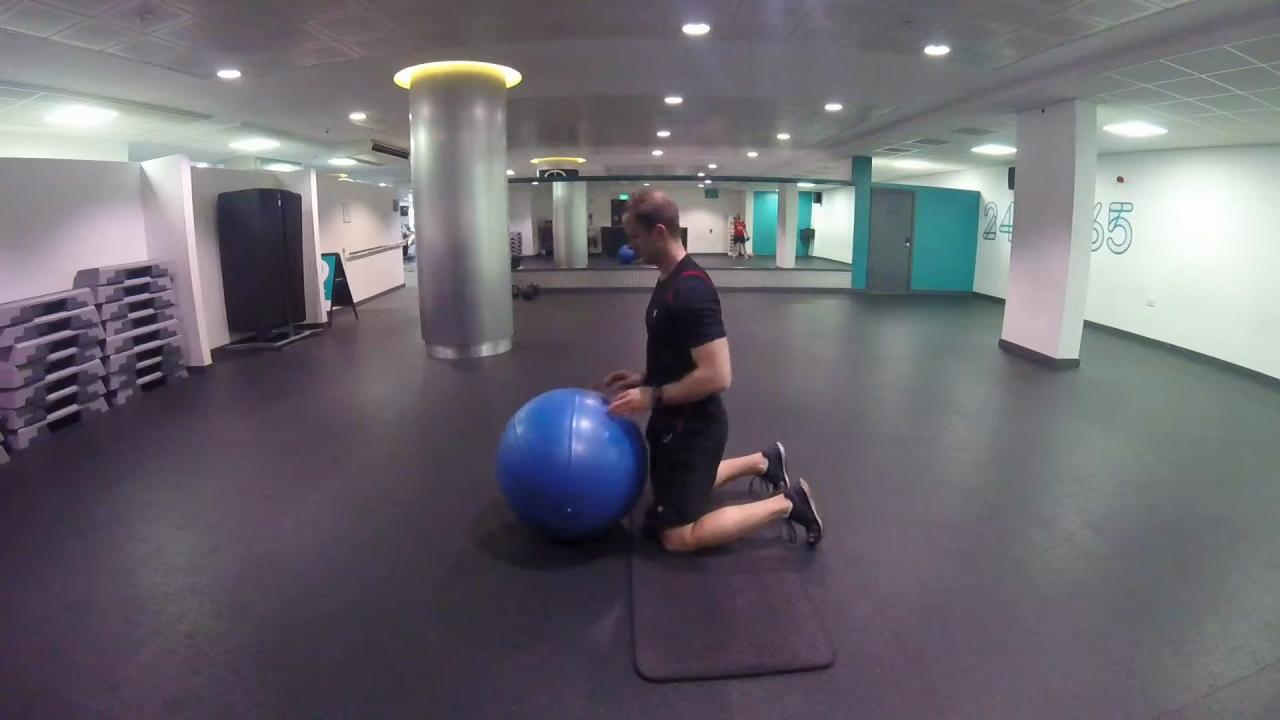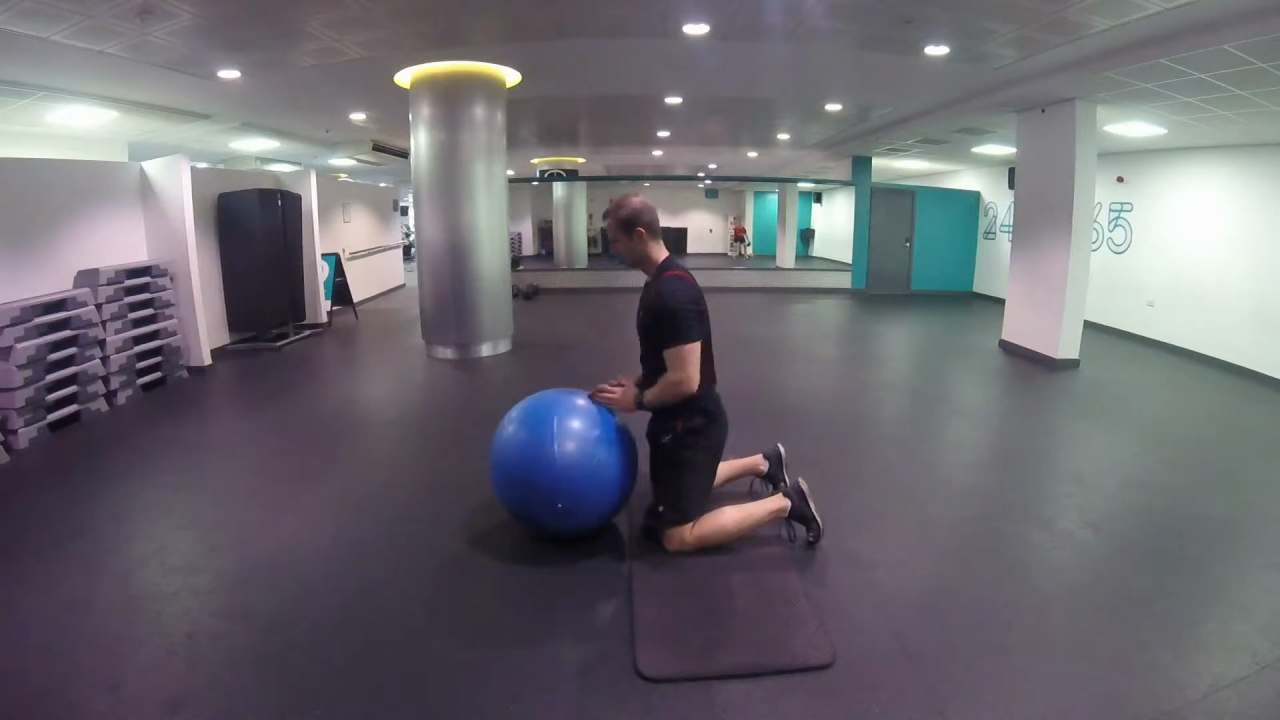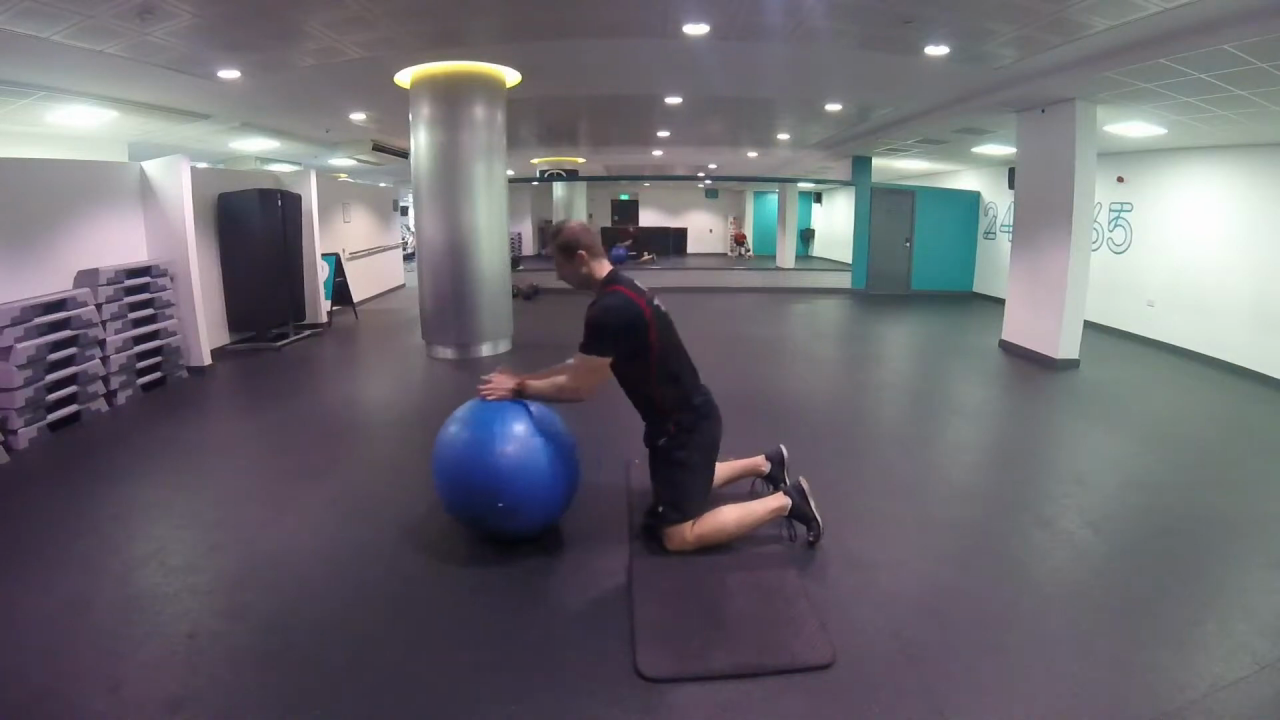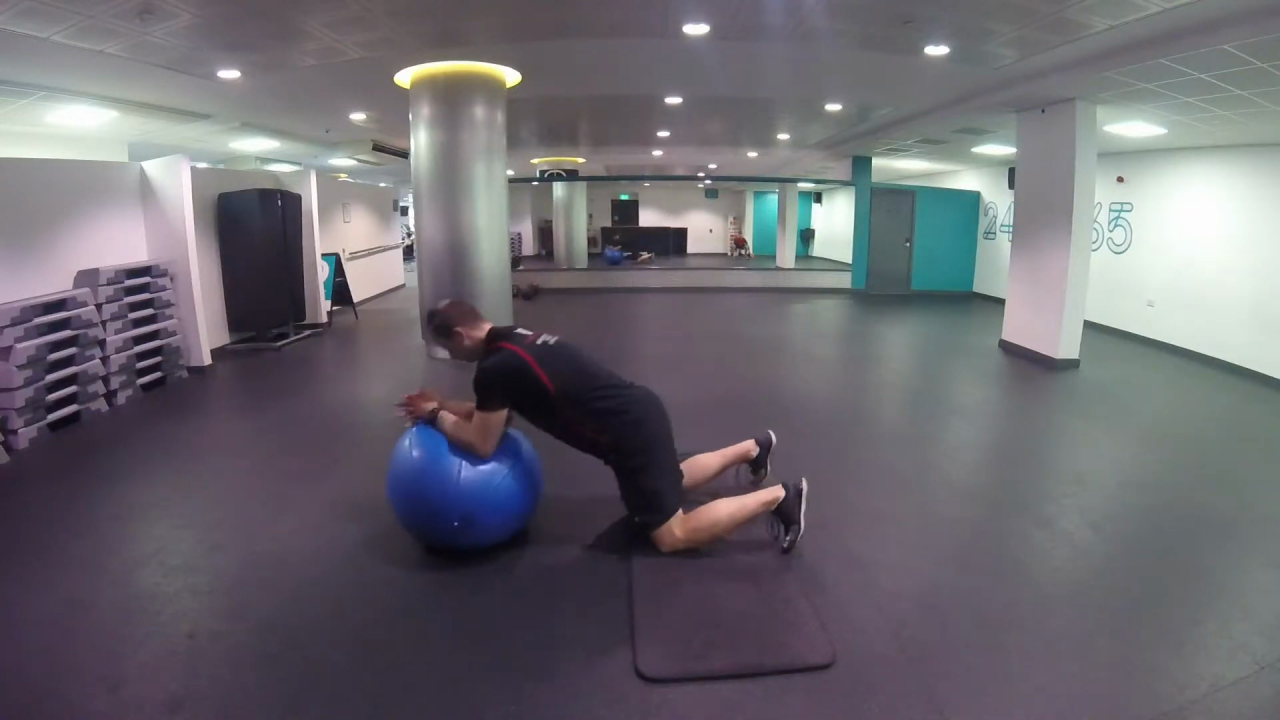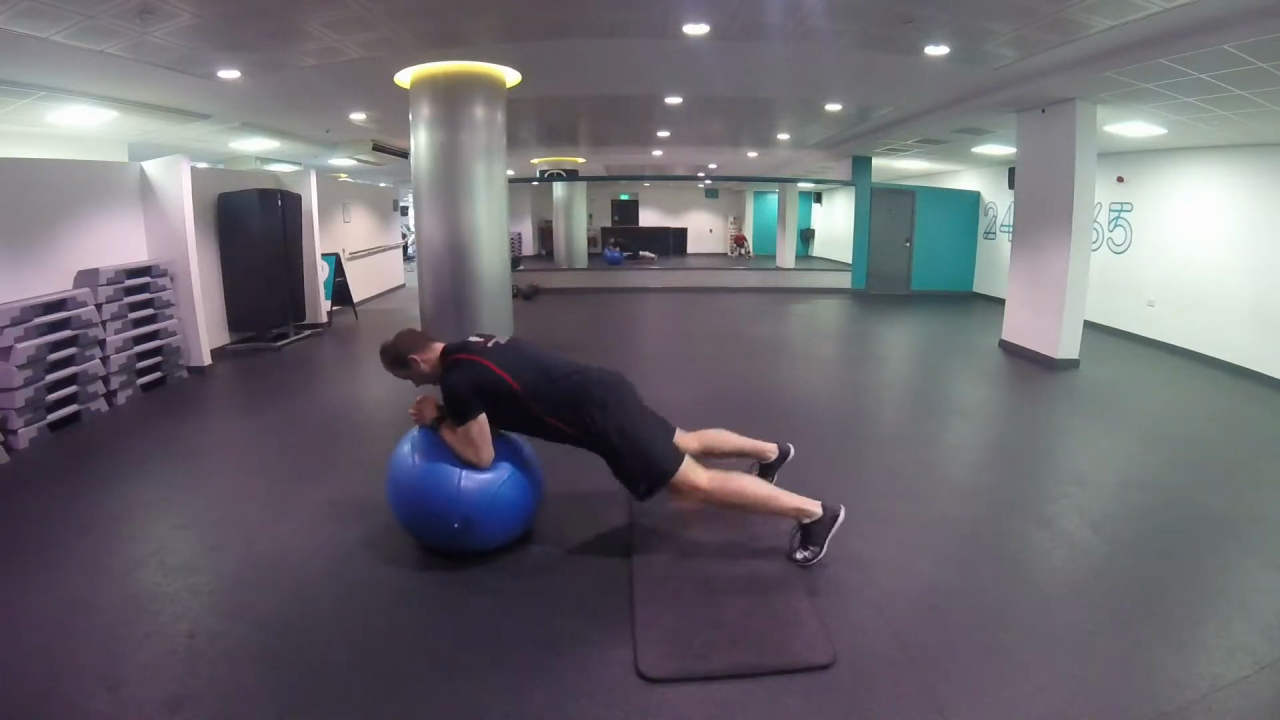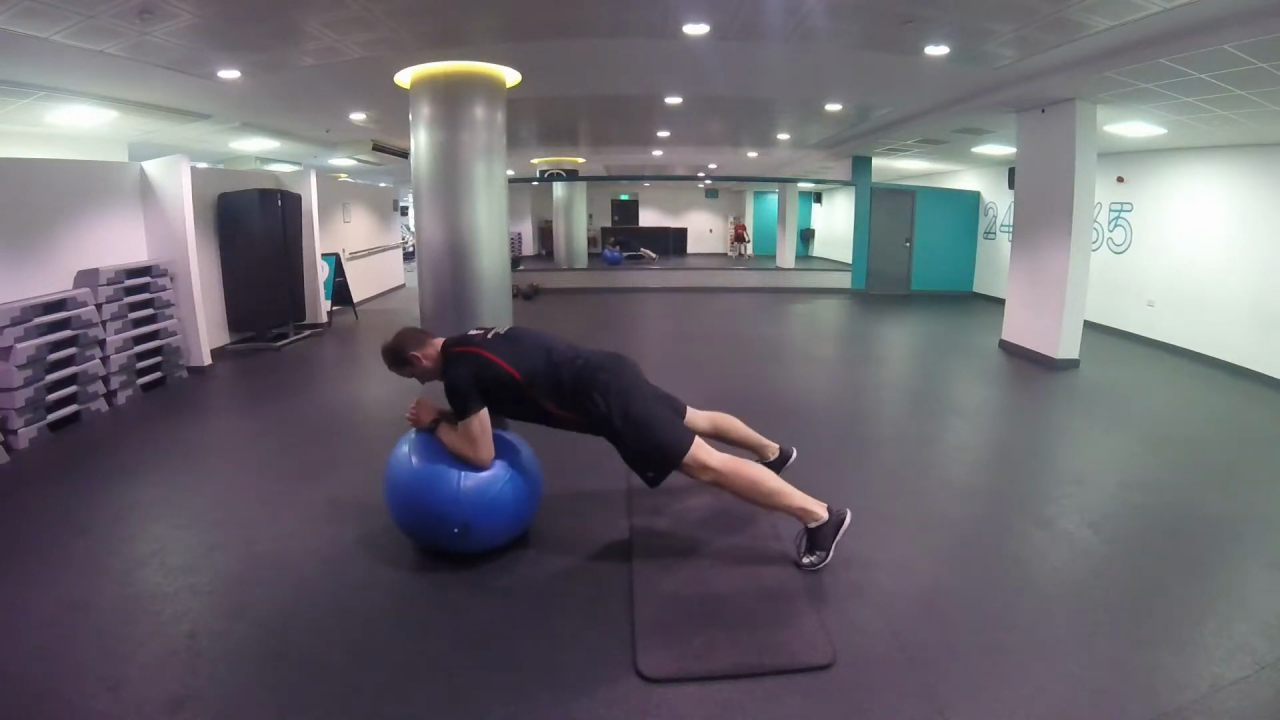
dt=0.5s
person 1, frame 1
left shoulder: (689, 292)
right shoulder: (670, 280)
left elbow: (716, 376)
left wrist: (651, 397)
right wrist: (644, 379)
left hip: (692, 425)
right hip: (678, 420)
left knee: (677, 536)
left ankle: (785, 503)
right ankle: (762, 462)
person 1, frame 2
left shoulder: (670, 294)
right shoulder: (665, 281)
left elbow: (683, 381)
left wrist: (636, 400)
right wrist: (637, 386)
left hip: (690, 423)
right hip: (687, 417)
left knee: (676, 535)
right knee: (673, 489)
left ankle: (784, 503)
right ankle: (763, 463)
person 1, frame 3
left shoulder: (610, 309)
right shoulder: (621, 292)
left elbow: (579, 387)
right elbow: (584, 365)
left wrist: (519, 388)
right wrist: (527, 379)
left hip: (685, 424)
right hip: (684, 414)
left knee: (678, 535)
right knee: (678, 484)
left ankle: (785, 501)
right ankle: (765, 464)
person 1, frame 4
left shoulder: (495, 367)
right shoulder: (514, 337)
left elbow: (483, 444)
right elbow: (496, 411)
left wrist: (435, 416)
right wrist: (448, 407)
left hip: (630, 431)
right hip: (637, 410)
left knee: (671, 536)
right knee: (674, 483)
left ankle: (779, 496)
right ankle: (753, 447)
person 1, frame 5
left shoulder: (456, 380)
right shoulder: (472, 347)
left elbow: (481, 456)
right elbow: (489, 409)
left wrist: (438, 422)
right wrist: (449, 414)
left hip: (599, 411)
right hip: (606, 390)
left knee: (694, 482)
right knee: (687, 444)
left ankle: (813, 512)
right ankle: (771, 451)
person 1, frame 6
left shoulder: (458, 372)
right shoulder: (473, 342)
left elbow: (481, 453)
right elbow: (495, 401)
left wrist: (434, 423)
right wrist: (450, 415)
left hip: (606, 399)
right hip: (611, 372)
left knee: (706, 464)
right knee: (697, 422)
left ankle: (820, 516)
right ankle: (773, 451)
